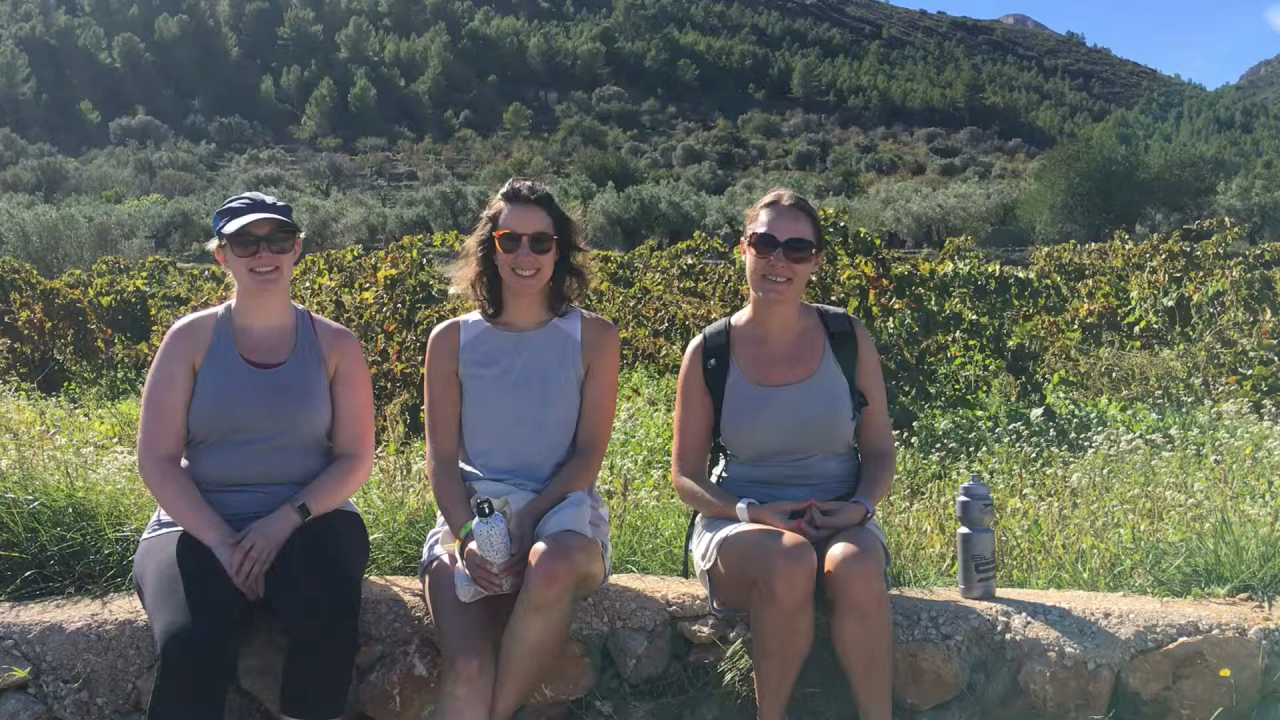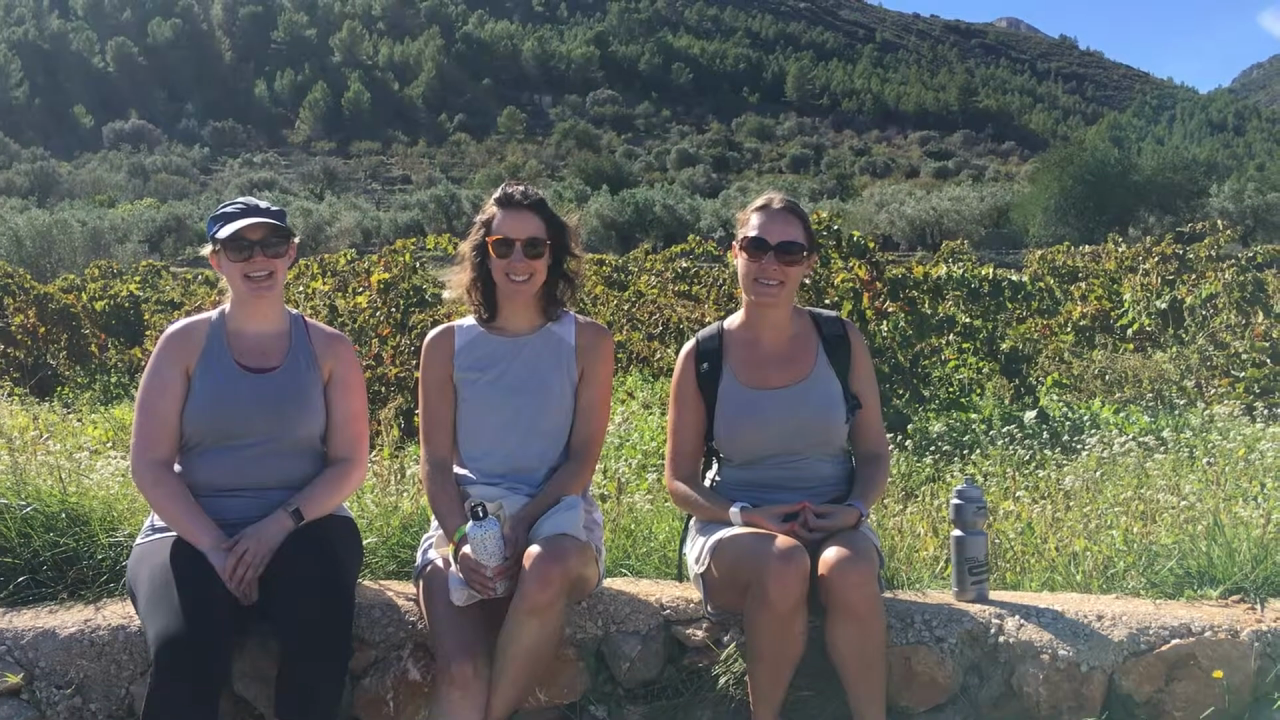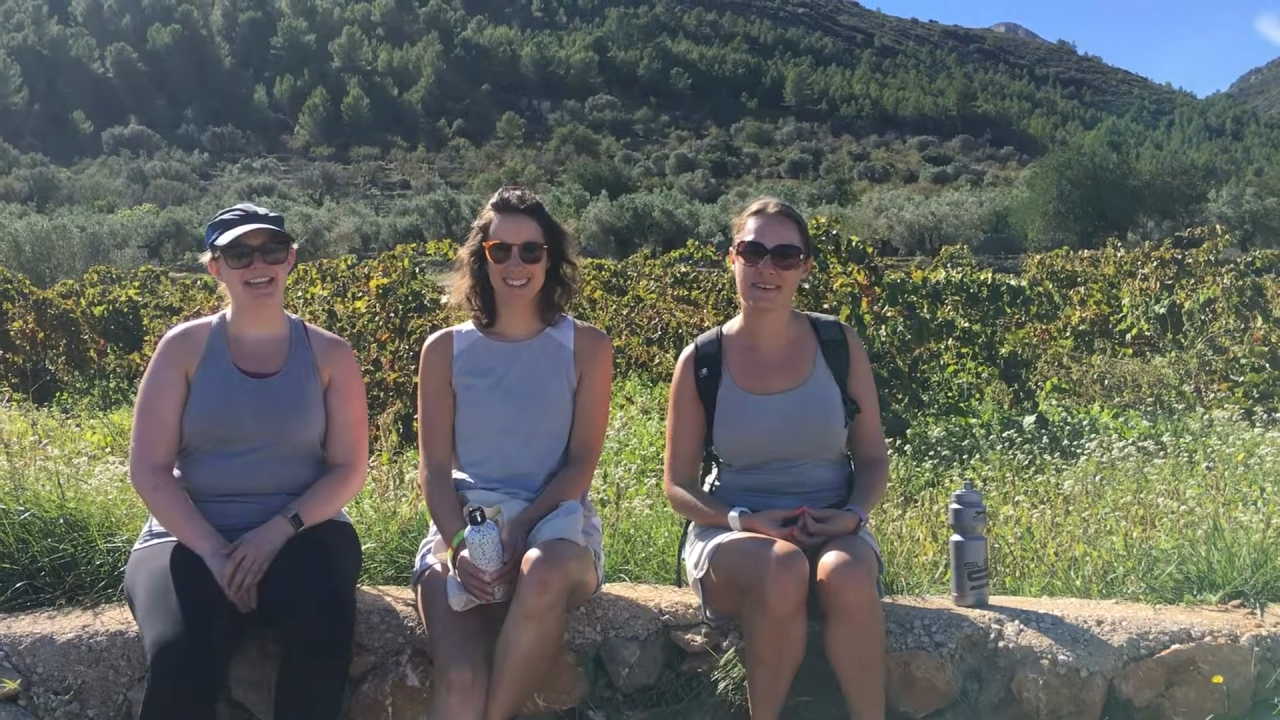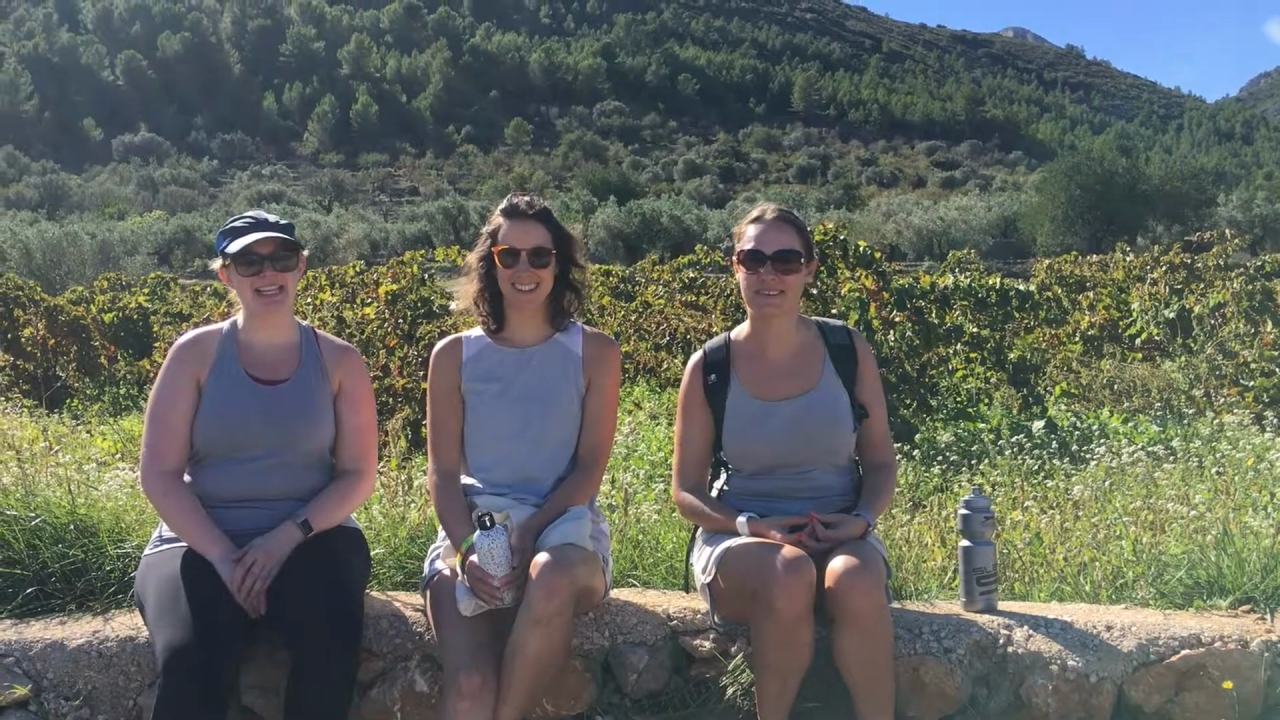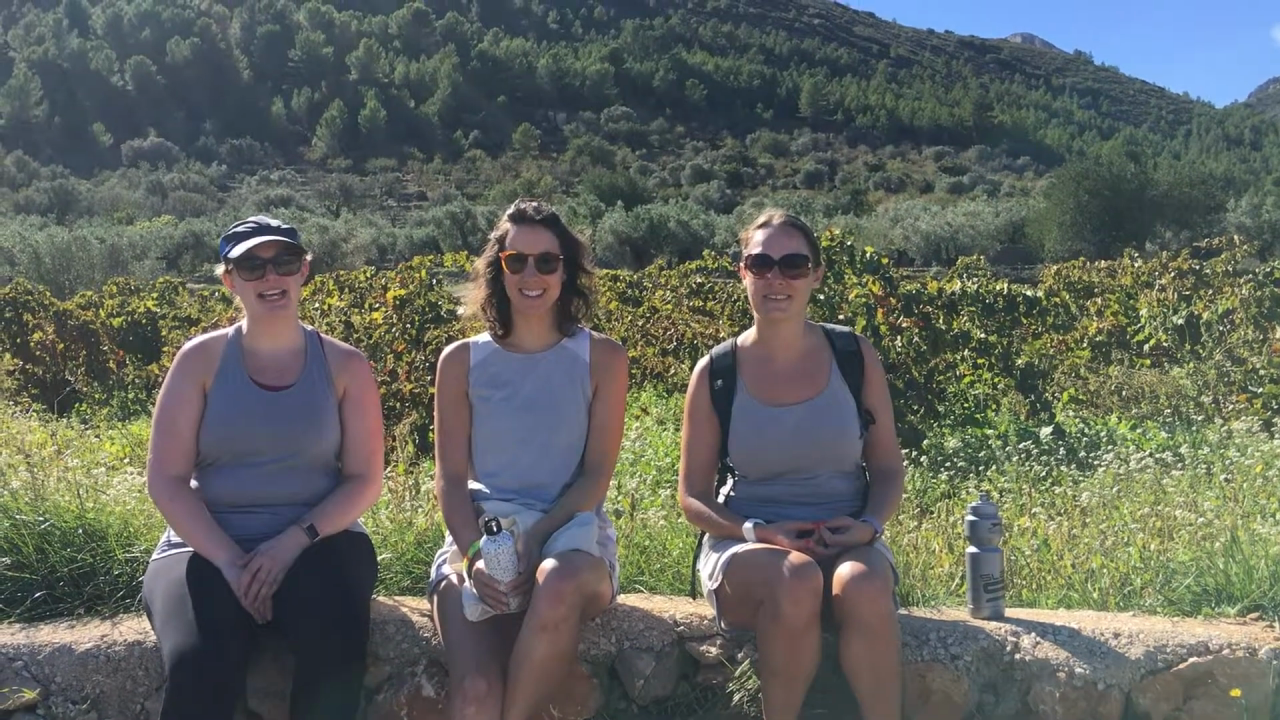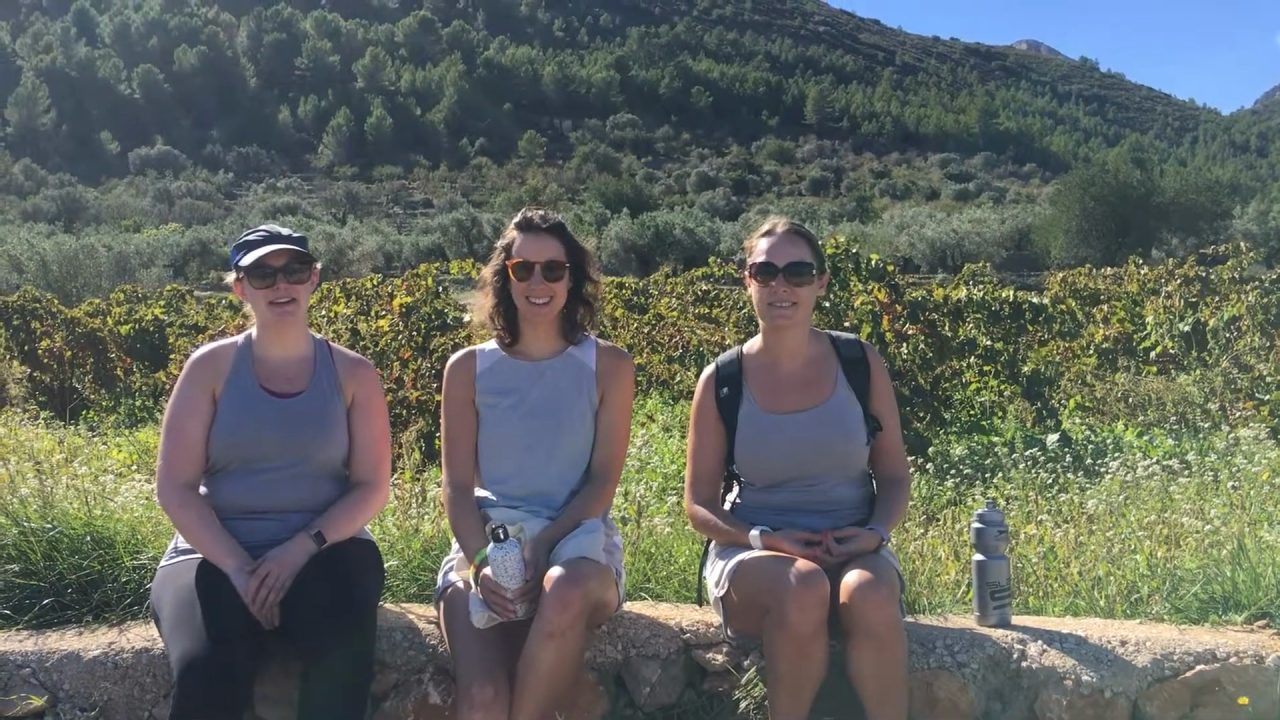
dt=0.7s
person 1, frame 1
left shoulder: (594, 337)
right shoulder: (452, 340)
left elbow: (589, 454)
right elbow: (442, 459)
left wrist: (529, 521)
right wrist: (468, 536)
left hip: (563, 508)
right hip: (472, 513)
left knee: (552, 568)
right knee: (467, 670)
person 1, frame 2
left shoulder: (588, 342)
right shoulder: (446, 345)
left elbow: (583, 458)
right elbow: (436, 464)
left wrist: (522, 524)
right wrist: (461, 540)
left hip: (556, 513)
right hip: (466, 518)
left knee: (545, 570)
right knee: (461, 675)
person 1, frame 3
left shoulder: (587, 347)
right shoulder: (445, 350)
left elbow: (581, 462)
right elbow: (435, 468)
left wrist: (521, 529)
right wrist: (459, 545)
left hip: (555, 519)
right hip: (465, 523)
left knee: (543, 573)
person 1, frame 4
left shoulder: (595, 353)
right shoulder: (454, 356)
left elbow: (590, 467)
right elbow: (443, 473)
left wrist: (528, 534)
right wrist: (467, 550)
left hip: (563, 523)
right hip: (474, 526)
left knee: (553, 577)
person 1, frame 5
left shoulder: (603, 358)
right shoulder: (461, 361)
left elbow: (596, 474)
right elbow: (451, 479)
left wrist: (535, 540)
right wrist: (474, 555)
left hip: (571, 530)
right hip: (481, 534)
left knee: (559, 584)
person 1, frame 6
left shoulder: (609, 366)
right shoulder: (468, 368)
left elbow: (603, 480)
right elbow: (457, 487)
left wrist: (542, 547)
right wrist: (481, 562)
left hip: (577, 537)
right hip: (487, 542)
left knee: (566, 593)
person 2, frame 1
left shoulder: (850, 338)
right shoulder: (708, 352)
left elbow: (879, 452)
right elbow: (686, 476)
left wrist: (860, 505)
right wrist: (752, 512)
left hip: (839, 521)
right hip: (738, 524)
left knee: (855, 568)
right knee: (789, 561)
person 2, frame 2
left shoulder: (842, 341)
right shoulder: (701, 356)
left elbow: (873, 453)
right elbow: (679, 480)
left wrist: (854, 508)
right wrist: (744, 515)
left hip: (833, 525)
right hip: (731, 530)
left knee: (849, 572)
right knee: (782, 564)
person 2, frame 3
left shoulder: (841, 345)
right shoulder: (700, 362)
left elbow: (872, 459)
right elbow: (678, 485)
left wrist: (853, 514)
right wrist: (743, 519)
left hip: (831, 529)
right hip: (731, 533)
left knee: (846, 576)
right knee: (780, 569)
person 2, frame 4
left shoulder: (849, 351)
right shoulder: (708, 368)
left elbow: (880, 463)
right elbow: (687, 492)
left wrist: (862, 520)
right wrist: (752, 526)
left hip: (840, 536)
right hip: (740, 540)
left knee: (856, 581)
right knee: (787, 573)
person 2, frame 5
left shoulder: (856, 357)
right shoulder: (715, 374)
left elbow: (888, 469)
right elbow: (694, 497)
left wrist: (869, 525)
right wrist: (759, 532)
left hip: (847, 542)
right hip: (746, 546)
left knee: (863, 586)
right knee: (795, 579)
person 2, frame 6
left shoulder: (861, 364)
right shoulder: (721, 382)
left elbow: (894, 476)
right elbow: (699, 505)
left wrist: (875, 533)
right wrist: (764, 540)
left hip: (853, 550)
right hip: (752, 555)
left knee: (870, 595)
right knee: (802, 588)
person 3, frame 1
left shoulder: (335, 344)
right shoulder: (191, 338)
left elbow: (355, 458)
right elbow: (157, 461)
left wrist: (285, 520)
right wrist: (219, 540)
left hip: (308, 522)
right hip: (199, 526)
left knee: (328, 626)
right knee: (189, 647)
person 3, frame 2
left shoulder: (329, 348)
right shoulder: (184, 343)
left elbow: (350, 463)
right elbow: (150, 466)
left wrist: (280, 525)
right wrist: (214, 546)
left hip: (302, 528)
right hip: (191, 532)
left knee: (321, 633)
right knee: (184, 652)
person 3, frame 3
left shoulder: (329, 353)
right shoulder: (184, 347)
left elbow: (349, 468)
right elbow: (149, 469)
left wrist: (278, 530)
right wrist: (213, 551)
left hip: (302, 532)
right hip: (190, 536)
left knee: (322, 641)
right knee: (181, 659)
person 3, frame 4
left shoulder: (339, 360)
right shoulder: (195, 353)
left elbow: (358, 474)
right elbow: (159, 475)
left wrist: (289, 536)
right wrist: (222, 557)
left hip: (312, 537)
right hip: (201, 542)
left knee: (331, 649)
right knee: (190, 664)
person 3, frame 5
left shoulder: (345, 365)
right shoulder: (201, 359)
left elbow: (364, 479)
right elbow: (166, 480)
left wrist: (294, 540)
right wrist: (229, 560)
left hip: (319, 541)
right hip: (207, 547)
left knee: (336, 654)
right knee: (199, 668)
person 3, frame 6
left shoulder: (353, 373)
right shoulder: (211, 366)
left elbow: (372, 486)
right elbow: (175, 487)
left wrist: (302, 547)
right wrist: (237, 567)
left hip: (325, 549)
right hip: (216, 553)
left knee: (342, 664)
right knee: (206, 676)
